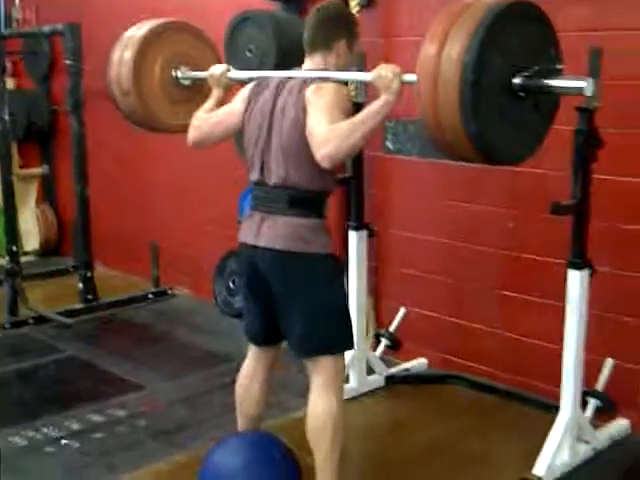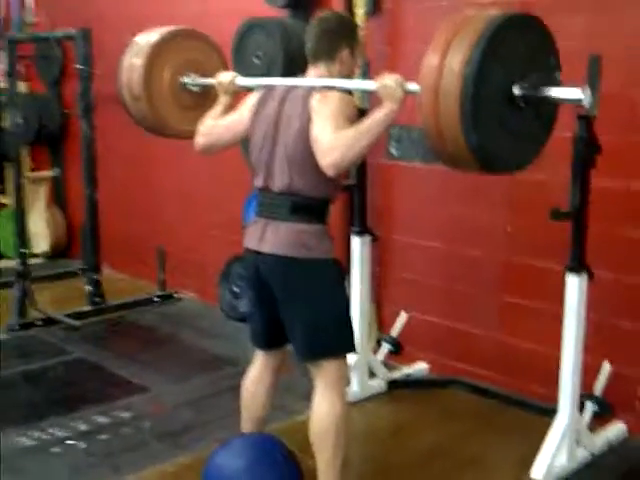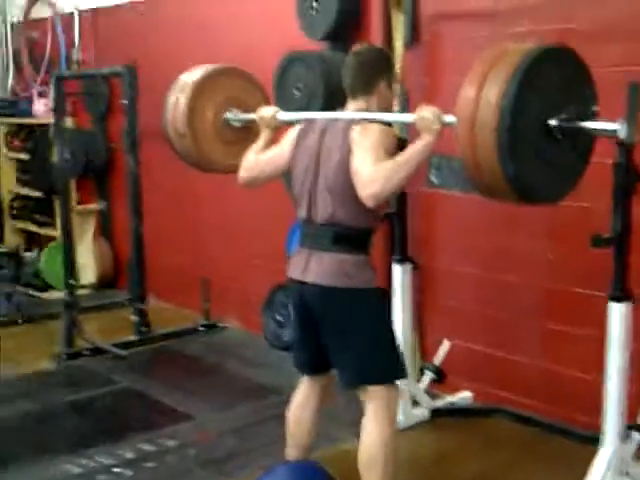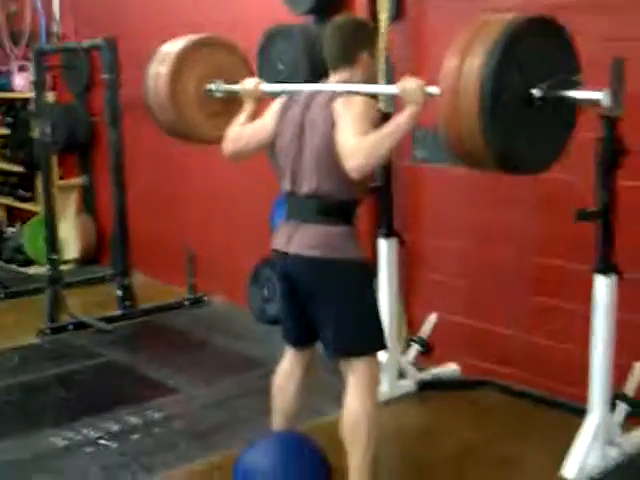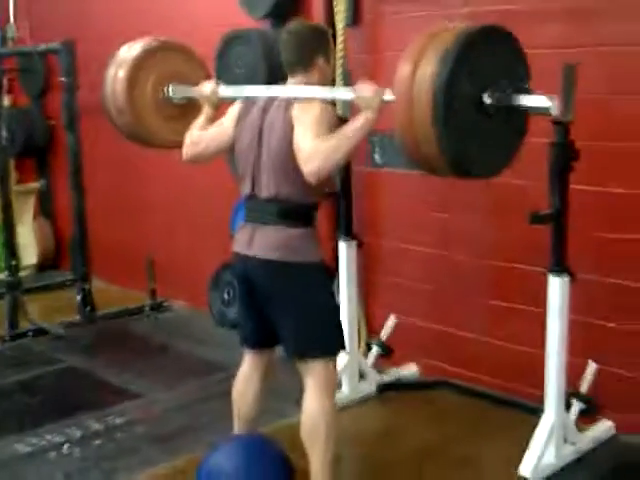
dt=0.2s
person 1, frame 1
left shoulder: (257, 87)
right shoulder: (326, 90)
left elbow: (197, 134)
right elbow: (328, 150)
left wrist: (216, 89)
right wrist: (385, 98)
left hip: (254, 236)
right hip: (299, 242)
left knee: (260, 352)
right knee: (326, 372)
person 1, frame 2
left shoulder: (264, 96)
right shoulder: (331, 99)
left elbow: (203, 140)
right elbow: (332, 159)
left wrist: (224, 96)
right wrist: (388, 107)
left hip: (260, 241)
right hip: (303, 247)
left knee: (266, 354)
right knee: (330, 375)
person 1, frame 3
left shoulder: (305, 130)
right shoulder: (371, 131)
left elbow: (247, 173)
right elbow: (373, 190)
left wrist: (265, 131)
right wrist: (426, 139)
left hip: (304, 271)
right hip: (346, 277)
left knee: (312, 381)
right knee: (380, 400)
person 1, frame 4
left shoulder: (288, 101)
right shoulder: (355, 102)
left elbow: (231, 146)
right elbow: (357, 161)
left wrist: (249, 102)
right wrist: (410, 110)
left hip: (289, 243)
right hip: (331, 248)
left knee: (296, 352)
right knee: (362, 372)
person 1, frame 5
left shoulder: (246, 105)
right shoulder: (312, 107)
left elbow: (191, 149)
right elbow: (314, 164)
left wrist: (207, 106)
right wrist: (366, 115)
left hip: (249, 247)
right hip: (291, 252)
left knee: (255, 355)
right knee: (320, 374)
